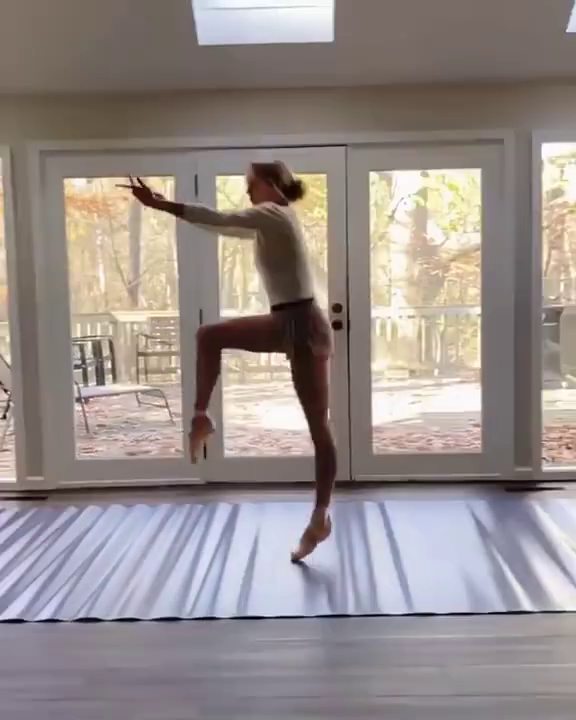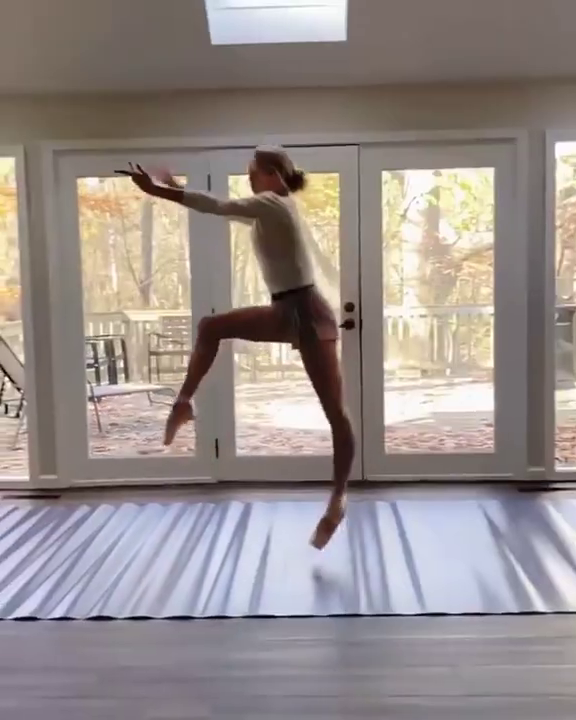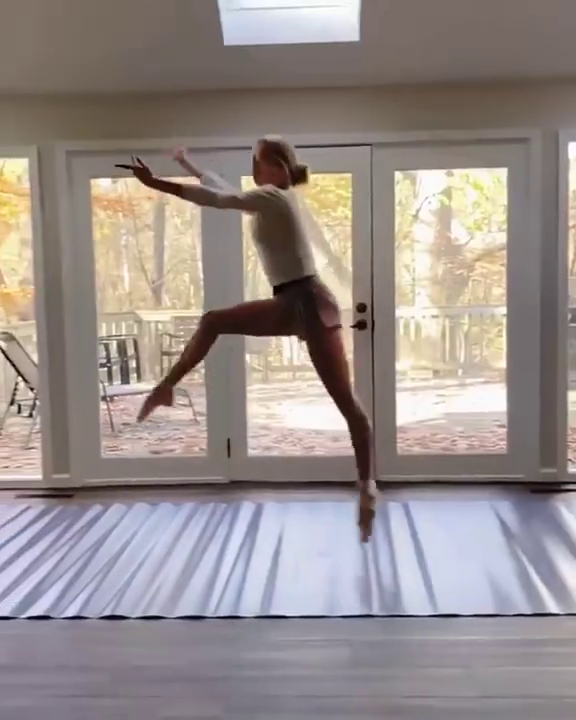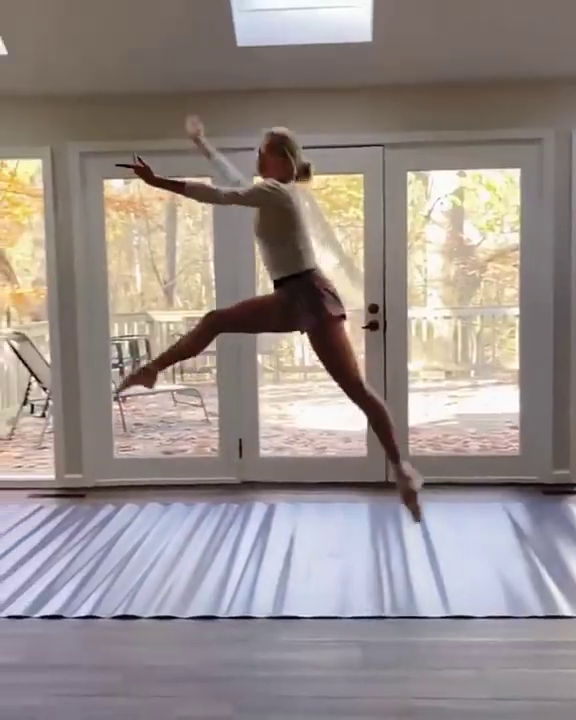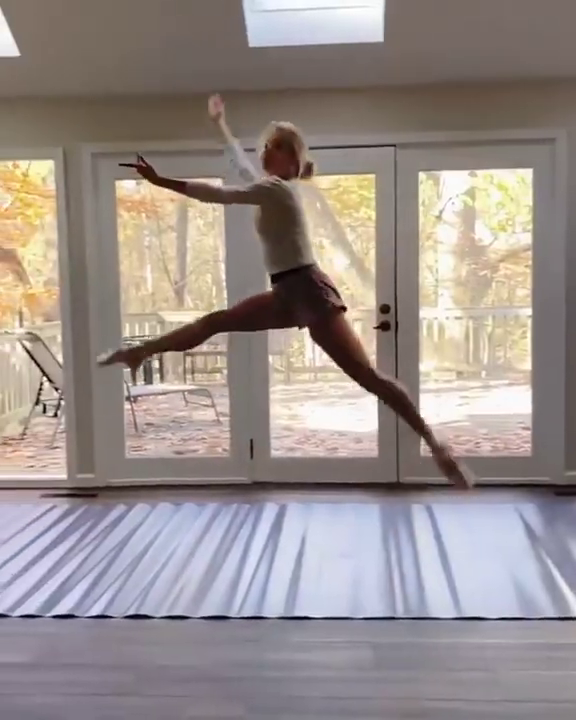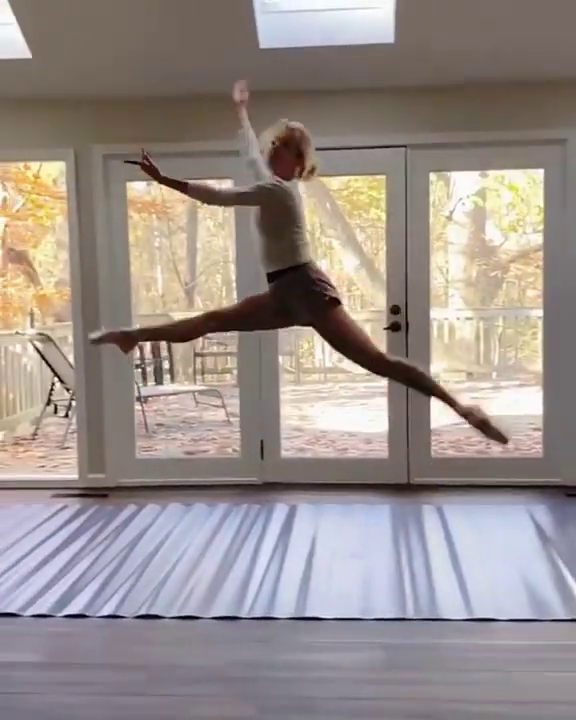
dt=0.2s
person 1, frame 1
left shoulder: (274, 214)
right shoulder: (269, 220)
left elbow: (217, 219)
right elbow: (222, 225)
left wrist: (158, 203)
right wrist: (165, 204)
left hip: (303, 325)
right hip: (283, 323)
left knee: (318, 427)
right knee: (209, 336)
left ankle: (321, 517)
right ankle: (200, 418)
person 1, frame 2
left shoulder: (273, 204)
right shoulder: (270, 209)
left elbow: (216, 206)
right elbow: (221, 204)
left wrist: (158, 190)
right wrist: (175, 184)
left hip: (307, 313)
right hip: (285, 312)
left knee: (334, 410)
right knee: (211, 327)
left ankle: (337, 500)
right ankle: (183, 403)
person 1, frame 3
left shoulder: (273, 198)
right shoulder: (267, 199)
left elbow: (214, 198)
right elbow: (222, 188)
left wrist: (157, 183)
right wrist: (185, 163)
left hip: (309, 303)
right hip: (285, 304)
left knee: (345, 399)
right knee: (212, 322)
left ankle: (366, 487)
right ankle: (165, 388)
person 1, frame 4
left shoulder: (275, 193)
right shoulder: (266, 190)
left elbow: (217, 195)
right elbow: (233, 176)
left wrist: (159, 181)
right wrist: (202, 143)
left hip: (311, 297)
right hip: (286, 298)
left knee: (357, 389)
right knee: (215, 321)
left ankle: (401, 469)
right ankle: (150, 370)
person 1, frame 5
left shoulder: (278, 189)
right shoulder: (267, 184)
left elbow: (218, 193)
right elbow: (242, 162)
left wrist: (162, 180)
right wrist: (221, 124)
left hip: (309, 292)
right hip: (286, 294)
left knee: (368, 377)
right knee: (215, 320)
left ankle: (432, 440)
right ankle: (141, 351)
person 1, frame 6
left shoulder: (278, 192)
right shoulder: (272, 182)
left elbow: (218, 194)
right elbow: (251, 150)
left wrist: (165, 179)
right wrist: (241, 109)
left hip: (307, 291)
right hip: (283, 293)
left knee: (380, 362)
right knee: (210, 320)
left ankle: (459, 404)
right ankle: (134, 335)
